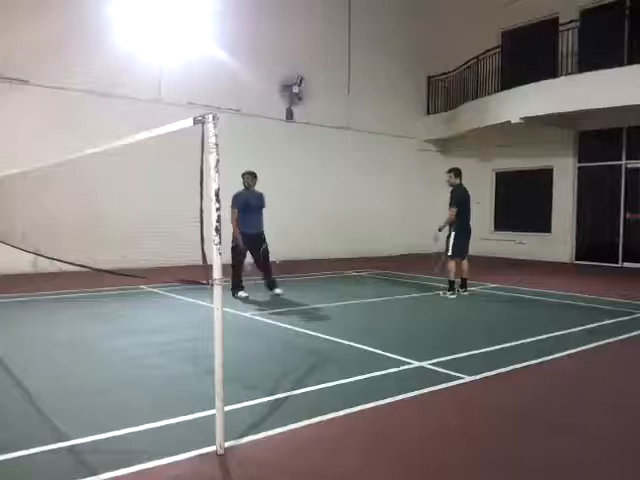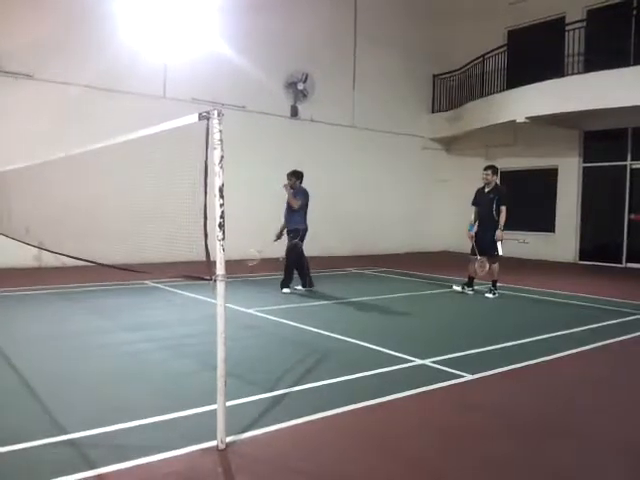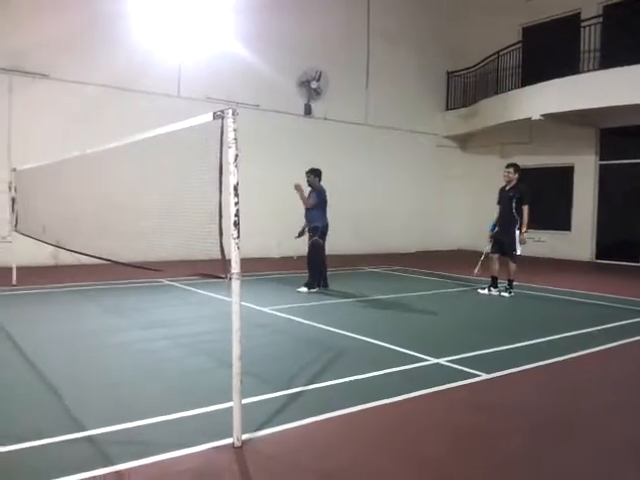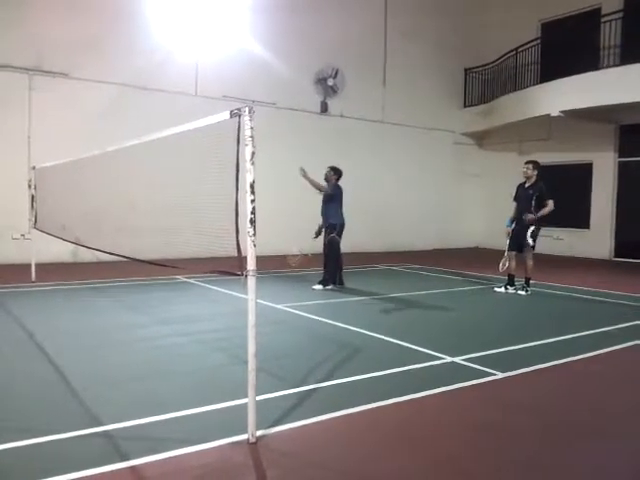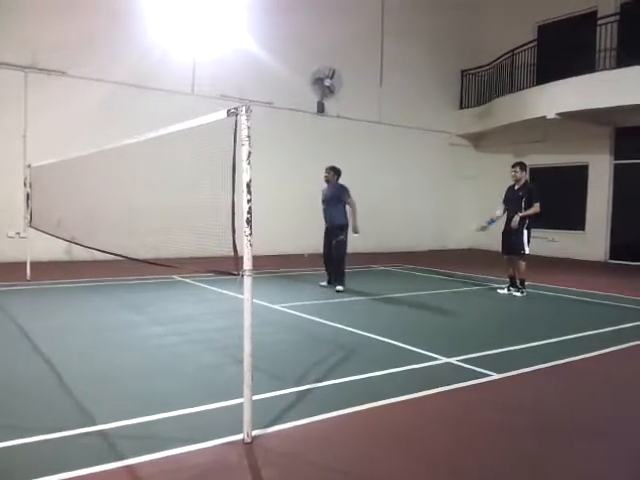
dt=1s
person 1, frame 1
left shoulder: (456, 192)
right shoulder: (463, 191)
left elbow: (452, 213)
left wrist: (442, 227)
right wrist: (446, 226)
left hip: (457, 230)
right hip: (465, 229)
left knee: (452, 258)
right knee: (463, 257)
left ankle: (451, 290)
right ankle: (463, 287)
person 1, frame 2
left shoulder: (500, 191)
right shoulder: (479, 191)
left elbow: (503, 212)
left wrist: (500, 229)
right wrist: (471, 228)
left hip: (492, 231)
right hip: (480, 230)
left knee: (493, 258)
right knee: (474, 257)
left ankle: (494, 288)
right ankle: (469, 285)
person 1, frame 3
left shoulder: (521, 190)
right shoulder: (502, 190)
left elbow: (525, 211)
left wrist: (523, 231)
right wrist: (493, 228)
left hip: (513, 230)
right hip: (500, 229)
left knee: (511, 258)
right knee: (494, 256)
left ankle: (510, 288)
right ankle: (493, 286)
person 1, frame 4
left shoulder: (540, 187)
right shoulder: (520, 187)
left elbow: (550, 206)
left wrist: (535, 216)
right wrist: (509, 224)
left hip: (531, 226)
right hip: (518, 226)
left knee: (528, 255)
right knee: (511, 254)
left ankle: (527, 286)
right ankle: (510, 284)
person 1, frame 5
left shoulder: (530, 188)
right shoulder: (510, 189)
left elbow: (536, 208)
right elbow: (502, 209)
left wrist: (519, 215)
right wrist: (489, 222)
left hip: (521, 228)
right hip: (508, 228)
left knee: (520, 257)
right knee: (508, 257)
left ankle: (521, 287)
right ankle: (512, 285)
person 2, frame 1
left shoulder: (260, 196)
right shoulder: (238, 196)
right elbow: (233, 217)
left wrist: (260, 230)
right wrist: (237, 234)
left hip: (258, 234)
right hip: (242, 234)
left knee: (264, 261)
right knee: (238, 262)
left ankle: (272, 286)
right ankle: (238, 289)
person 2, frame 2
left shoulder: (302, 192)
right shoulder: (292, 193)
left elbow: (295, 205)
left wrist: (288, 192)
right wrist: (281, 230)
left hip: (298, 229)
right hip: (292, 229)
left knee: (290, 257)
right knee: (299, 258)
left ankle: (285, 284)
right ankle: (307, 283)
person 2, frame 3
left shoulder: (318, 190)
right shoulder: (314, 191)
left elbow: (308, 204)
left wrist: (300, 191)
right wrist: (304, 227)
left hip: (318, 227)
right hip: (315, 227)
left knee: (313, 256)
right knee: (319, 256)
left ankle: (311, 284)
right ankle: (322, 283)
person 2, frame 4
left shoulder: (335, 188)
right shoulder: (328, 189)
left elbow: (321, 188)
left wrist: (306, 177)
right wrist: (320, 226)
left hip: (336, 225)
right hip: (330, 225)
left knee: (330, 254)
right knee: (334, 254)
left ankle: (326, 282)
right ankle: (337, 281)
person 2, frame 5
left shoulder: (340, 188)
right shoulder: (325, 191)
left elbow: (352, 204)
left wrist: (354, 223)
left hip: (339, 226)
right hip: (329, 226)
left knee: (338, 254)
right knee: (327, 255)
left ankle: (339, 282)
right ankle: (331, 280)
